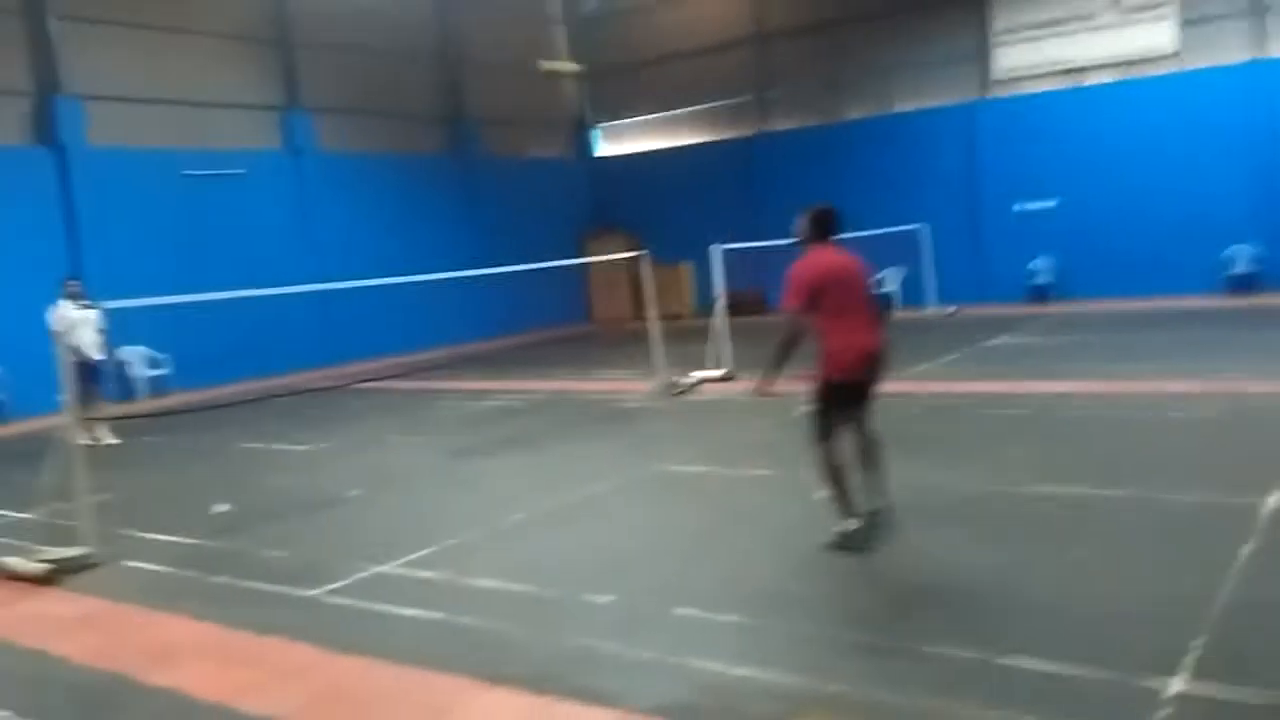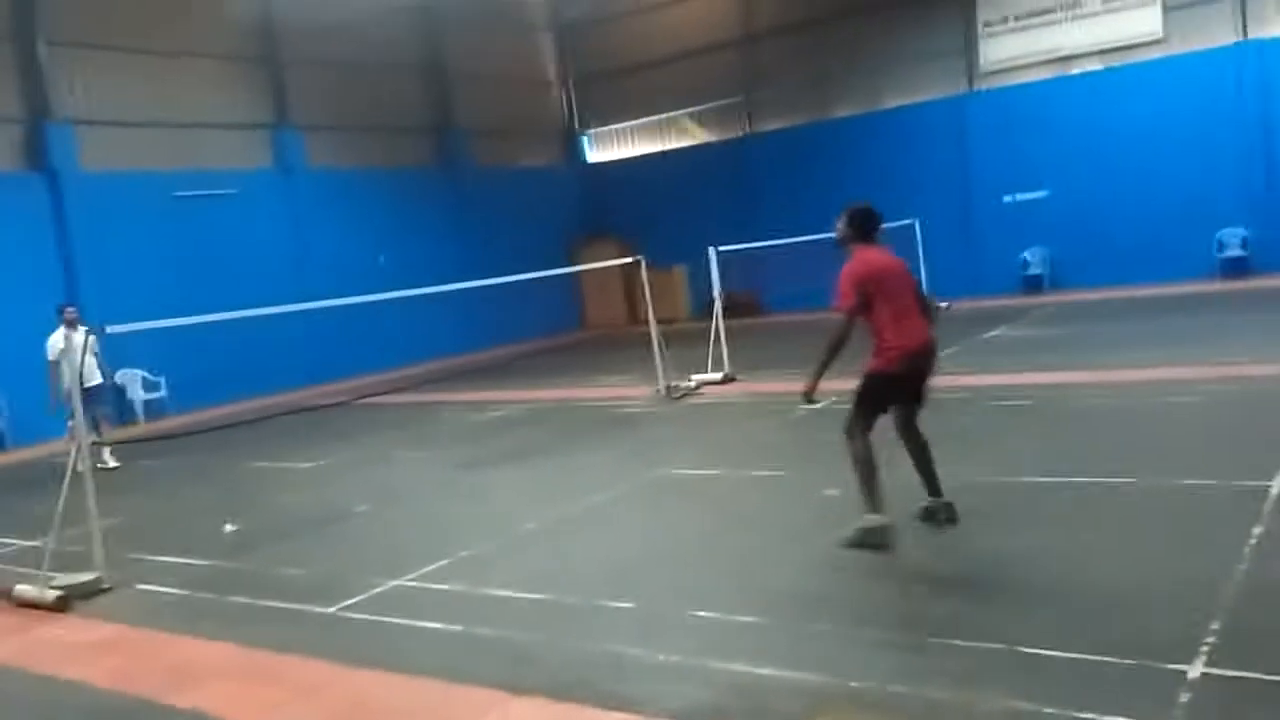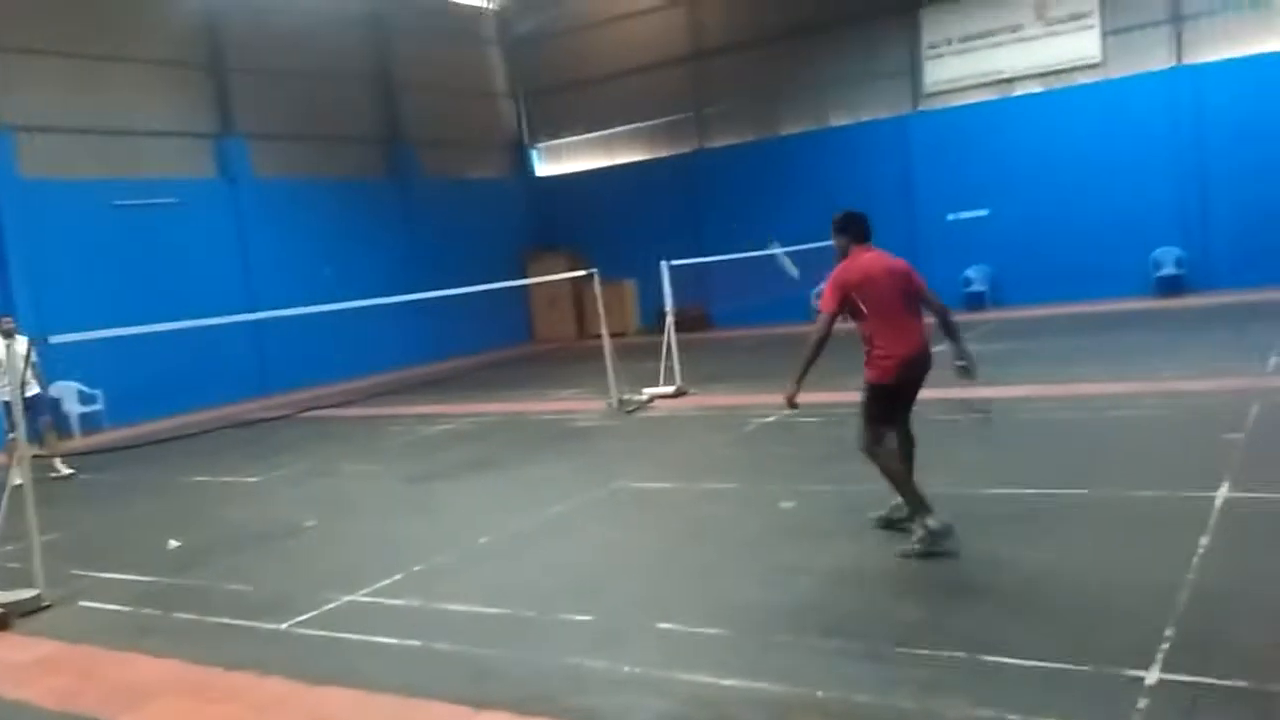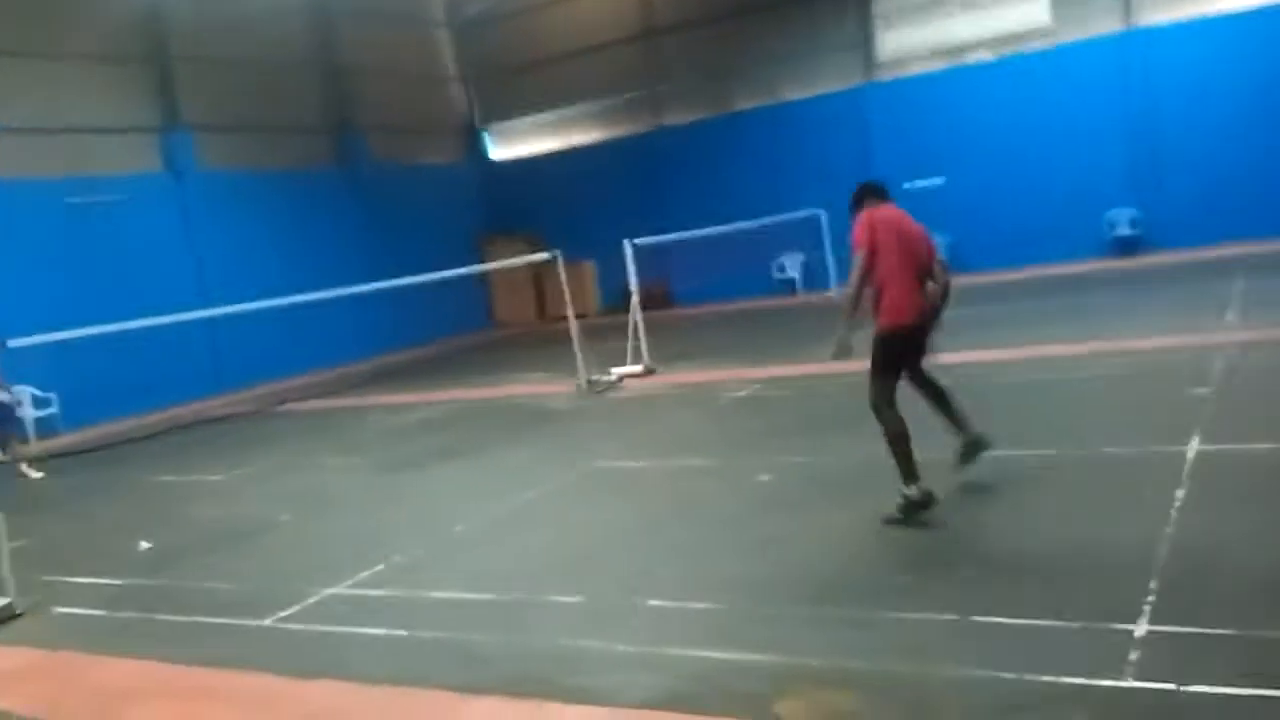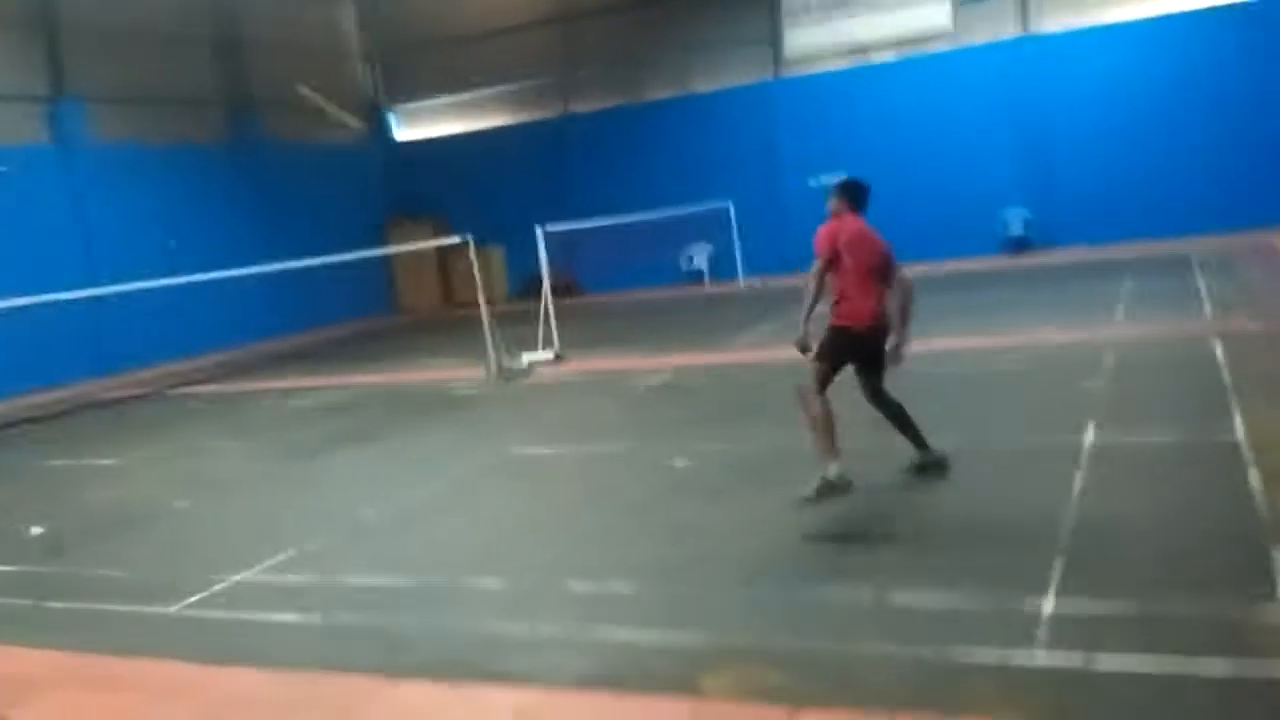
dt=0.2s
person 1, frame 1
left shoulder: (805, 269)
right shoulder: (852, 263)
left elbow: (794, 330)
right elbow: (876, 312)
left wrist: (770, 373)
left hip: (840, 362)
right hip: (871, 354)
left knee: (825, 437)
right knee: (858, 424)
left ankle: (852, 524)
right ankle: (874, 503)
person 1, frame 2
left shoulder: (853, 270)
right shoulder: (894, 261)
left elbow: (843, 331)
right elbow: (926, 308)
left wrist: (816, 378)
left hip: (892, 358)
right hip: (922, 351)
left knee: (856, 430)
right knee: (906, 424)
left ankle: (875, 522)
right ankle: (938, 503)
person 1, frame 3
left shoulder: (843, 275)
right shoulder: (899, 265)
left elbow: (822, 332)
right elbow: (938, 309)
left wrist: (798, 381)
right wrist: (961, 352)
left hip: (887, 364)
right hip: (917, 357)
left knee: (874, 444)
right knee: (898, 424)
left ankle: (930, 524)
right ankle: (905, 505)
person 1, frame 4
left shoulder: (868, 220)
right shoulder: (916, 229)
left elbow: (860, 273)
right elbow: (942, 282)
left wrist: (846, 327)
right wrist: (928, 319)
left hip: (895, 320)
right hip: (918, 317)
left knee: (882, 402)
right knee: (917, 375)
left ankle: (915, 492)
right ankle: (968, 434)
person 1, frame 5
left shoulder: (832, 230)
right shoulder: (875, 240)
left elbow: (818, 276)
right elbow: (904, 289)
left wrist: (804, 323)
right wrist: (900, 337)
left hip: (850, 323)
right hip: (876, 325)
left knee: (811, 390)
right knee: (875, 391)
left ankle: (832, 471)
right ankle: (928, 454)
